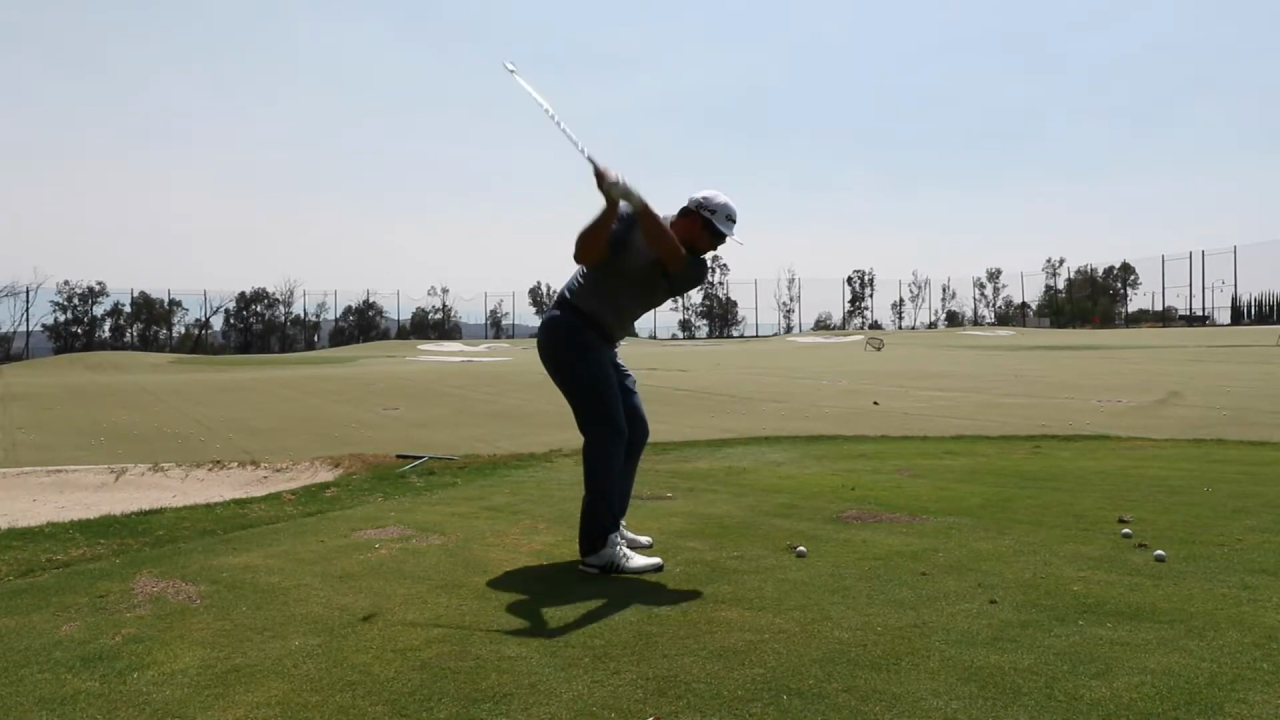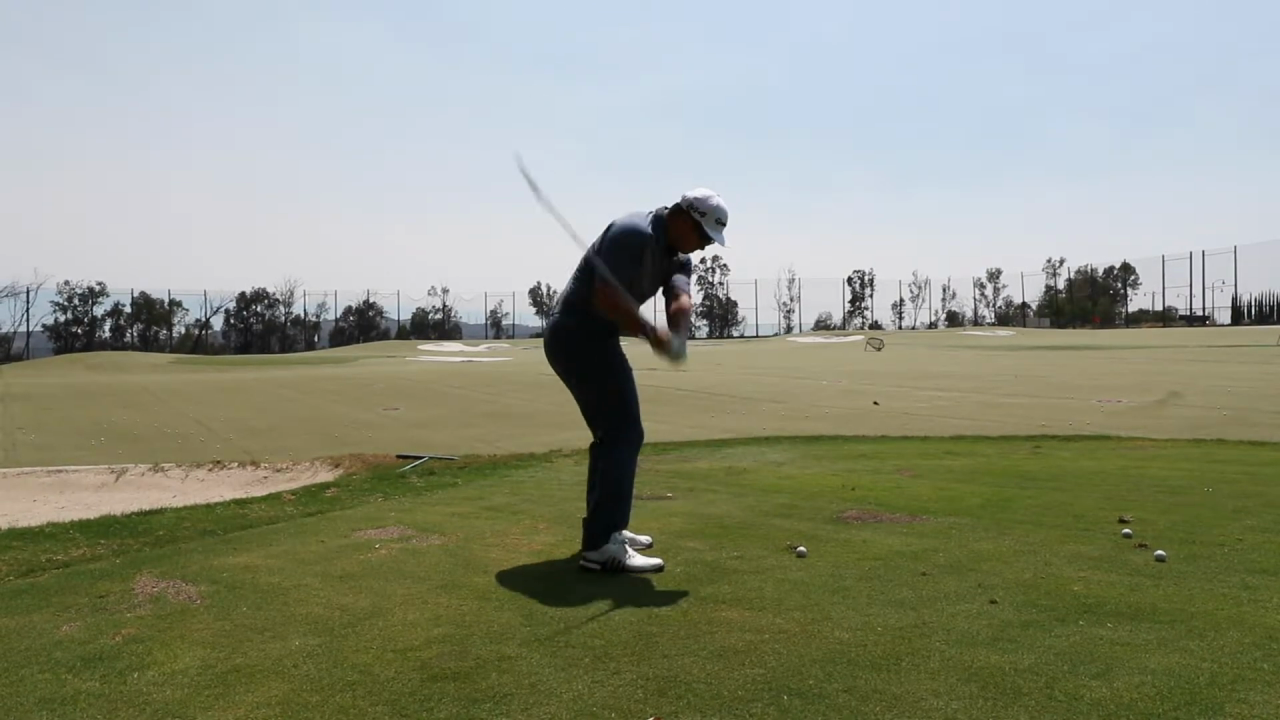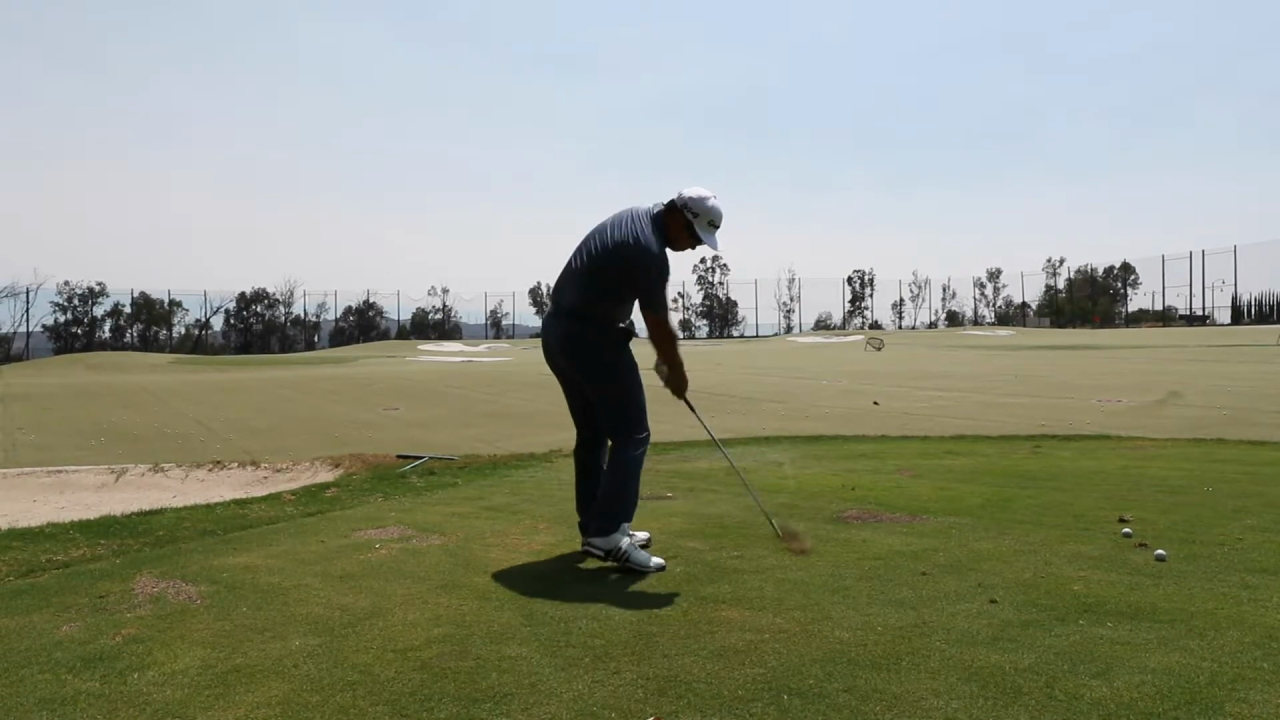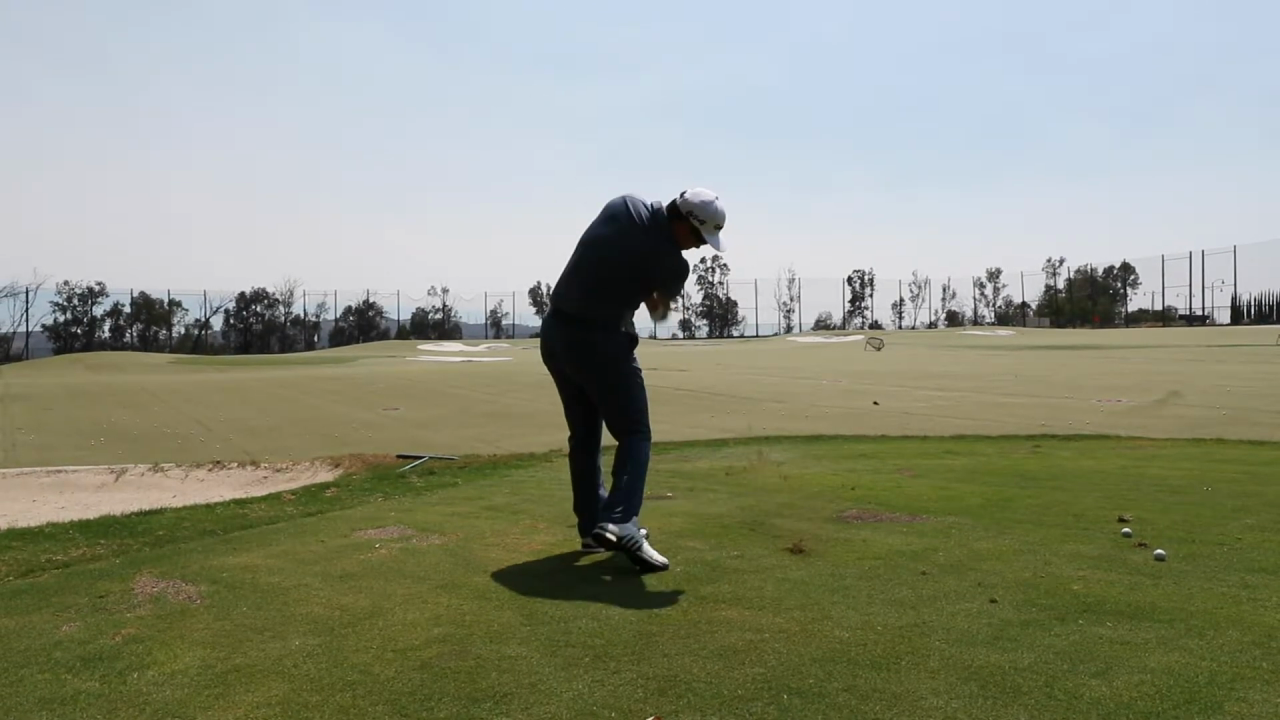
dt=0.3s
person 1, frame 1
left shoulder: (694, 269)
right shoulder: (628, 217)
left elbow: (670, 256)
right elbow: (584, 254)
left wrist: (638, 205)
right wrist: (611, 207)
left hip: (598, 340)
right hip: (569, 330)
left knee: (633, 431)
right knee: (608, 432)
left ankle: (606, 526)
right ankle: (598, 547)
person 1, frame 2
left shoulder: (679, 259)
right shoulder: (635, 232)
left elbow: (681, 302)
right elbow: (607, 296)
left wrist: (676, 333)
right wrist: (651, 333)
left hip: (575, 336)
right hip: (582, 335)
left knee: (612, 432)
right knee: (624, 432)
left ankle: (603, 526)
right ankle: (601, 545)
person 1, frame 3
left shoulder: (641, 215)
right shoulder: (649, 252)
left elbow: (649, 303)
right elbow: (660, 323)
left wrist: (664, 358)
right wrist: (677, 373)
left hip: (557, 330)
right hip: (593, 337)
left knee: (593, 431)
right knee: (630, 433)
left ankle: (595, 525)
right ankle: (609, 532)
person 1, frame 4
left shoulder: (625, 205)
right shoulder: (671, 263)
right elbow: (662, 301)
right wrist: (656, 306)
left hip: (555, 332)
right hip: (599, 342)
left knee: (584, 432)
right knee: (633, 433)
left ankle: (593, 525)
right ankle: (619, 522)
